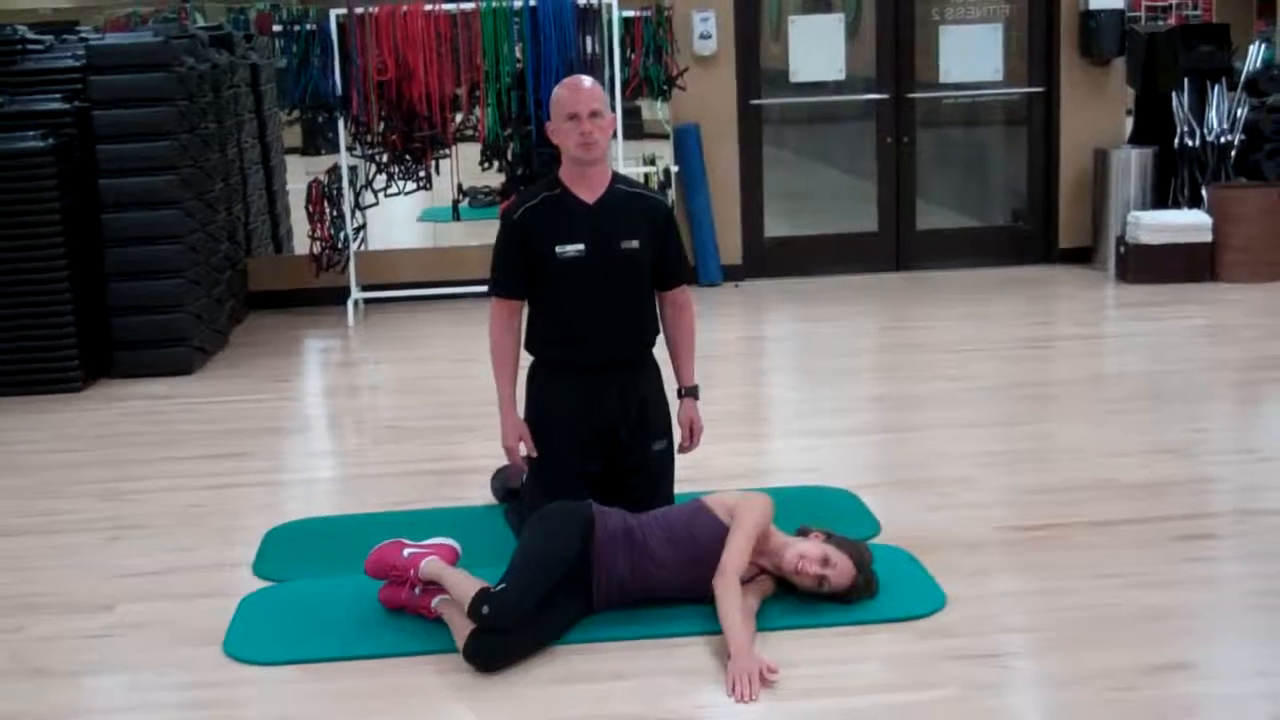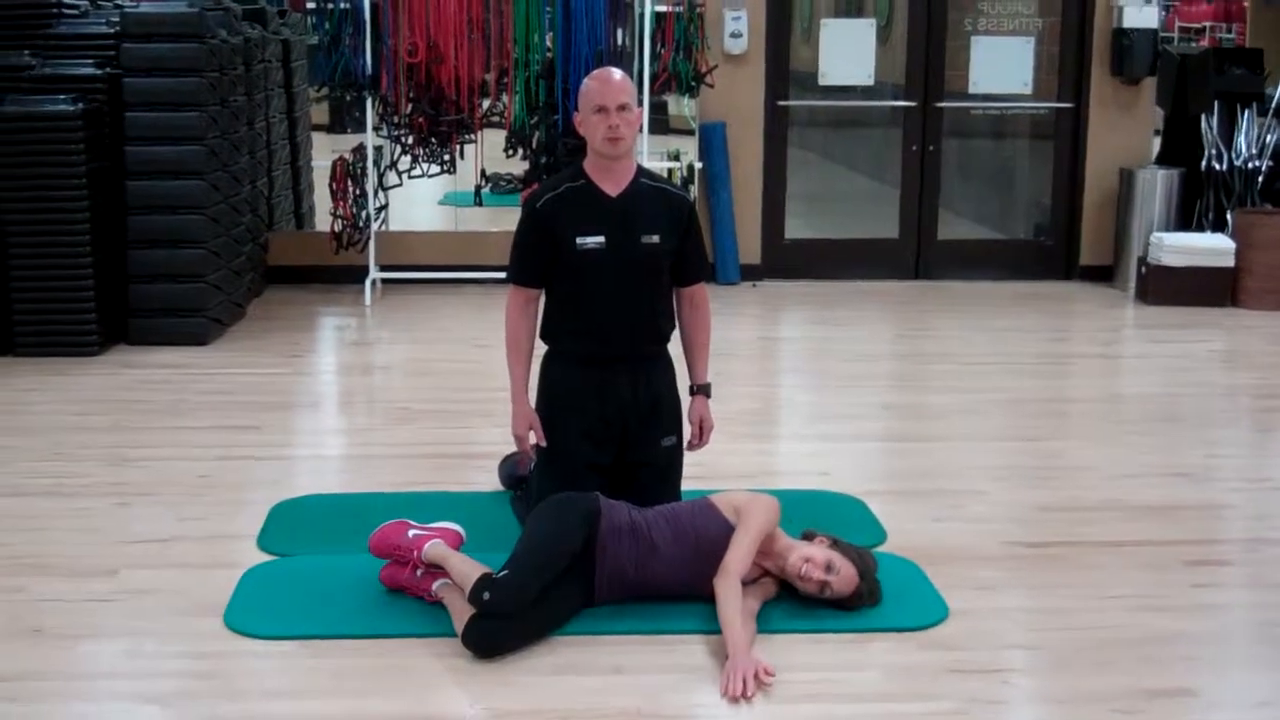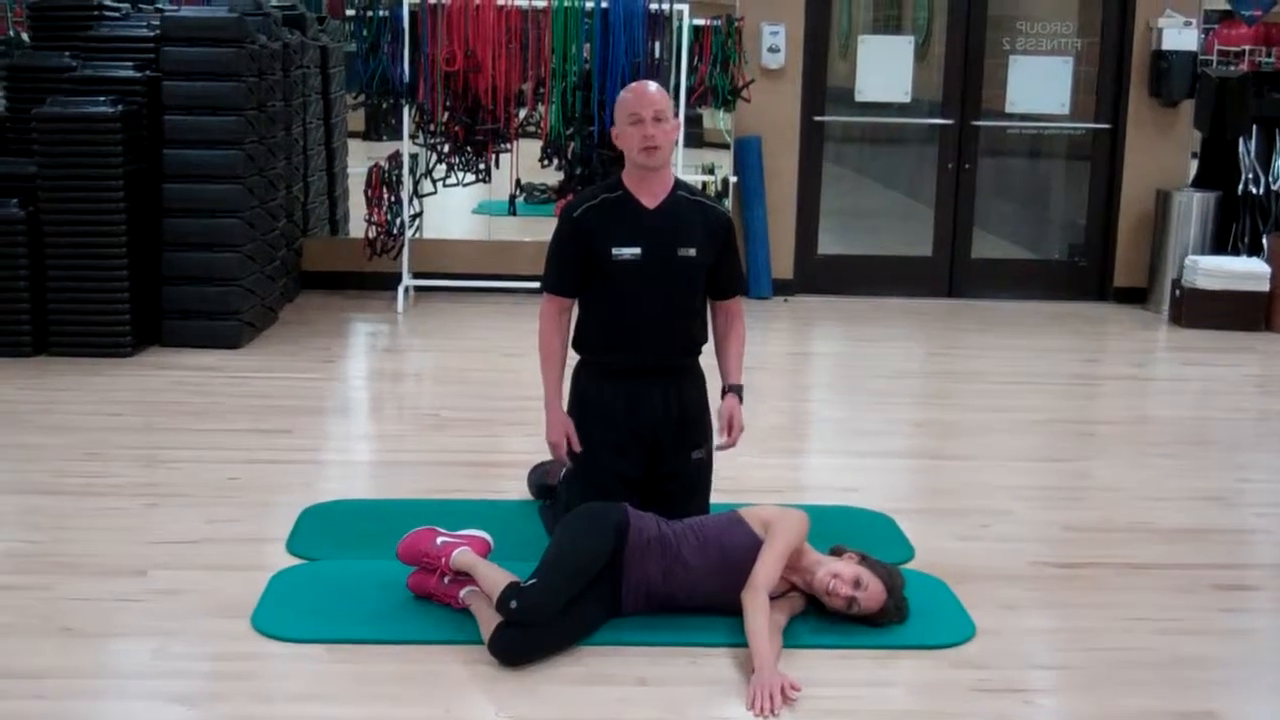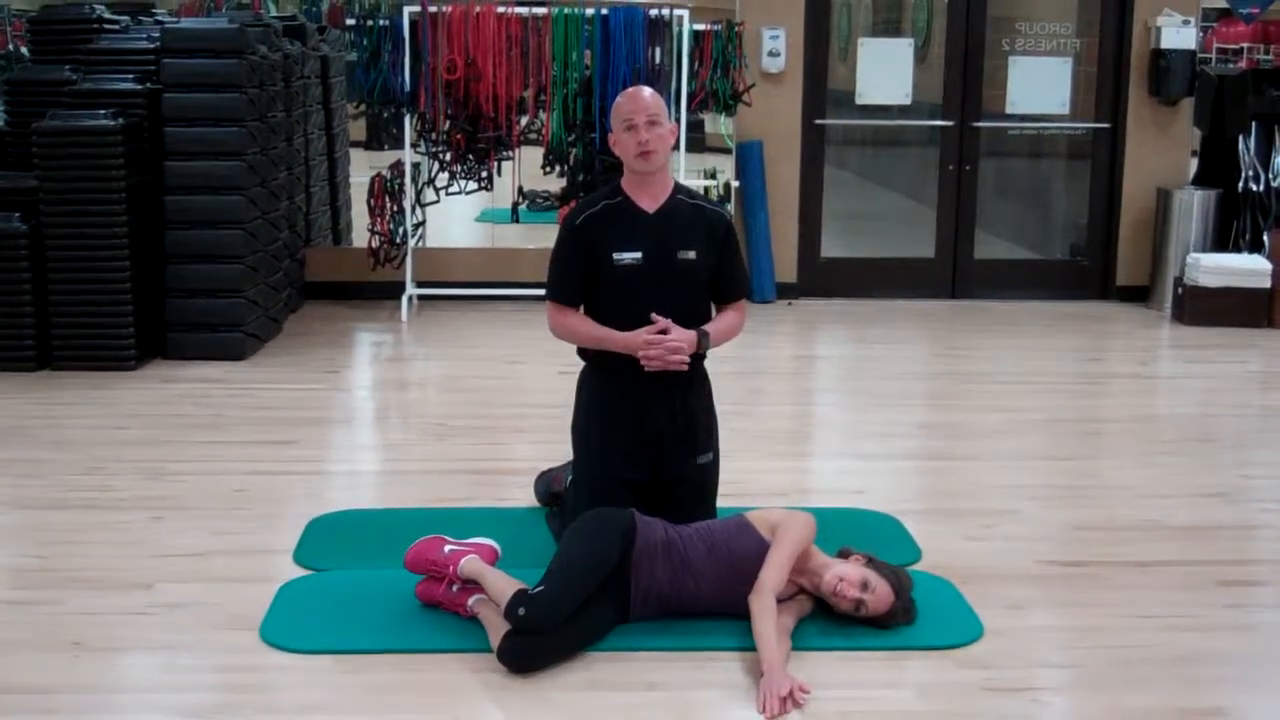
dt=1s
person 1, frame 1
left shoulder: (762, 583)
right shoulder: (758, 507)
left elbow: (739, 605)
right elbow: (724, 577)
left wrist: (742, 652)
right wrist: (742, 652)
left hip: (588, 594)
right hip: (578, 533)
left knee: (487, 652)
right knee: (501, 613)
left ankle: (433, 597)
right ankle: (426, 563)
person 1, frame 2
left shoulder: (765, 587)
right shoulder: (764, 509)
left elbow: (740, 606)
right elbow: (726, 578)
left wrist: (740, 654)
right wrist: (739, 655)
left hip: (591, 588)
right hip: (584, 522)
left knee: (486, 639)
right knee: (503, 597)
left ankle: (436, 582)
right ankle: (430, 544)
person 1, frame 3
left shoulder: (793, 601)
right shoulder: (793, 522)
left elbow: (766, 618)
right elbow: (754, 591)
left wrist: (765, 669)
right wrist: (765, 667)
left hip: (619, 597)
right hip: (612, 532)
left knee: (512, 647)
right knee: (529, 607)
left ankle: (464, 587)
right ankle: (457, 552)
person 1, frame 4
left shoulder: (800, 603)
right shoulder: (801, 525)
left elbow: (776, 624)
right elbow: (760, 594)
left wrist: (773, 671)
right wrist: (774, 670)
left hip: (627, 602)
right hip: (619, 537)
left knee: (521, 654)
right knee: (537, 613)
left ankle: (470, 596)
right ankle: (464, 561)
person 2, frame 1
left shoulder: (650, 208)
right shoulder: (526, 216)
left elbow: (675, 301)
right elbow: (505, 315)
left wrist: (688, 392)
right wrist: (508, 411)
left hip: (638, 387)
right hip: (559, 391)
right ankle: (516, 484)
person 2, frame 2
left shoulder: (673, 204)
right shoulder: (547, 205)
left elbow: (692, 298)
right elbow: (523, 302)
left wrist: (700, 390)
right wrist: (519, 398)
left hip: (651, 382)
right hip: (571, 382)
right ankle: (527, 475)
person 2, frame 3
left shoulder: (710, 217)
right shoulder: (585, 215)
left elbow: (727, 310)
right elbow: (555, 310)
left wrist: (732, 389)
right wrist: (554, 406)
left hip: (682, 393)
right hip: (603, 392)
right ankle: (557, 482)
person 2, frame 4
left shoulder: (710, 220)
right shoulder: (586, 221)
left elbow: (734, 312)
right elbow: (560, 318)
left wrist: (696, 339)
right wrist: (628, 342)
left hip: (686, 396)
right hip: (609, 395)
right ankle: (565, 489)
